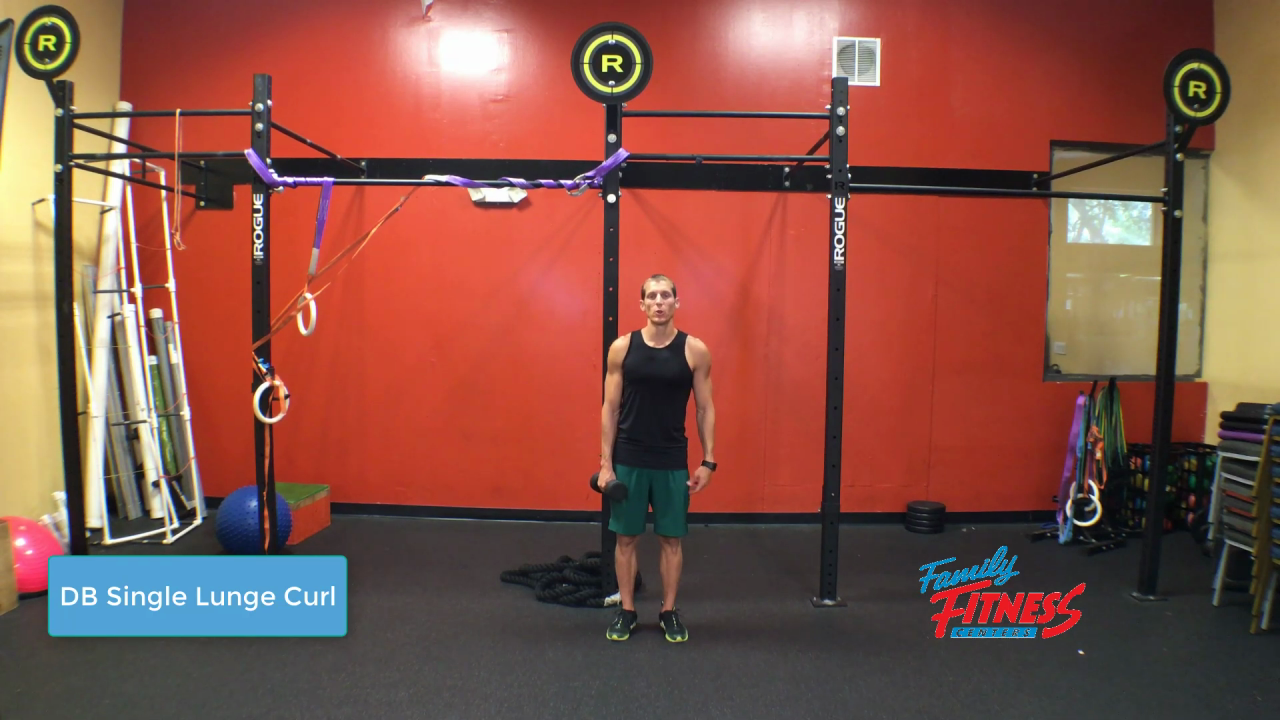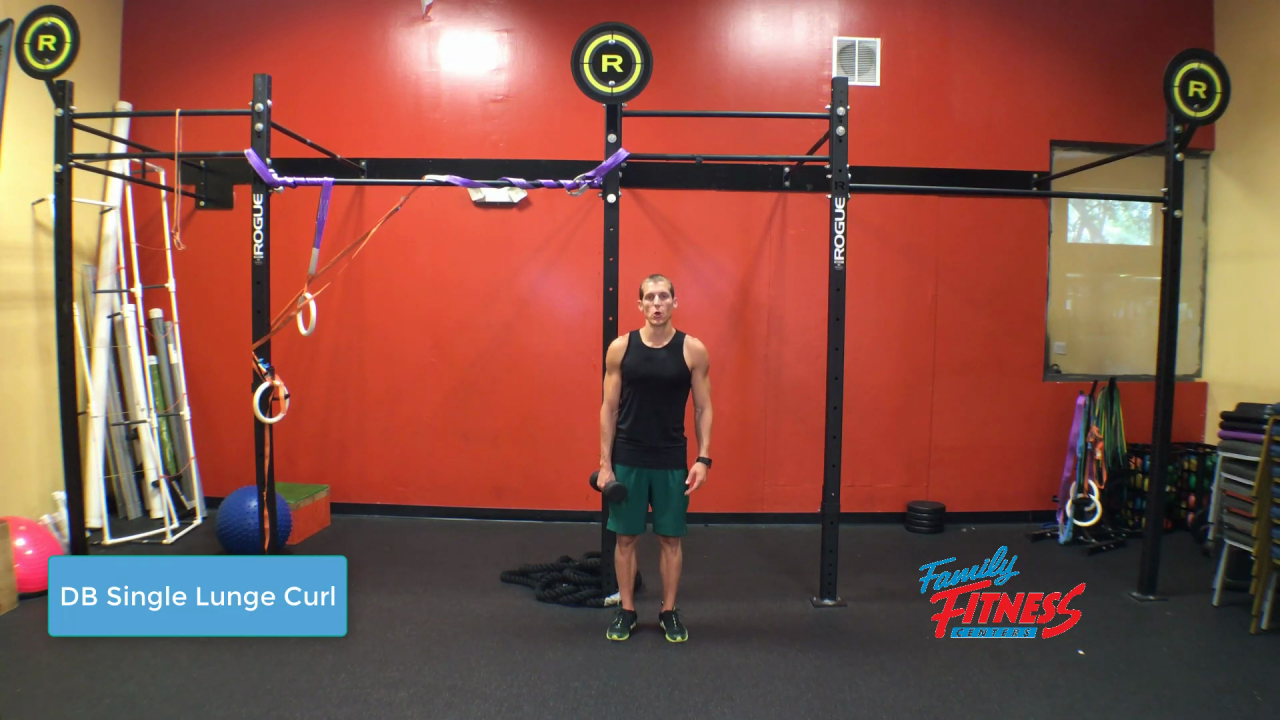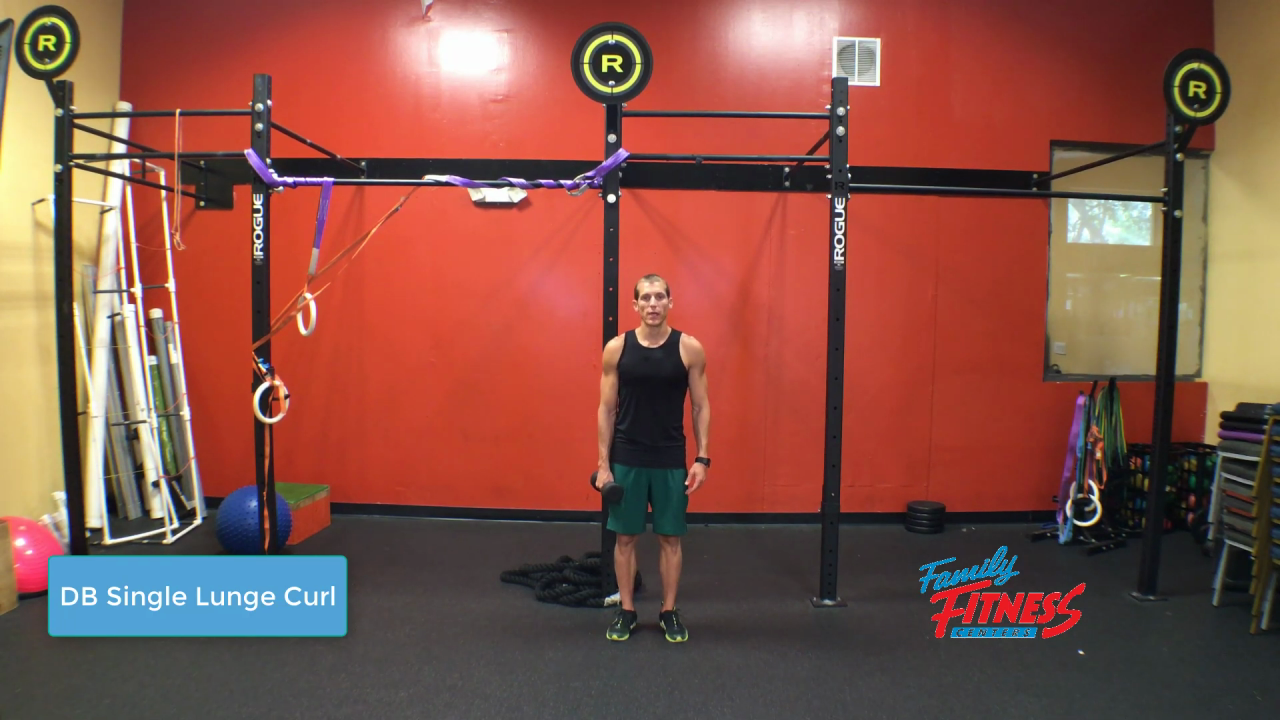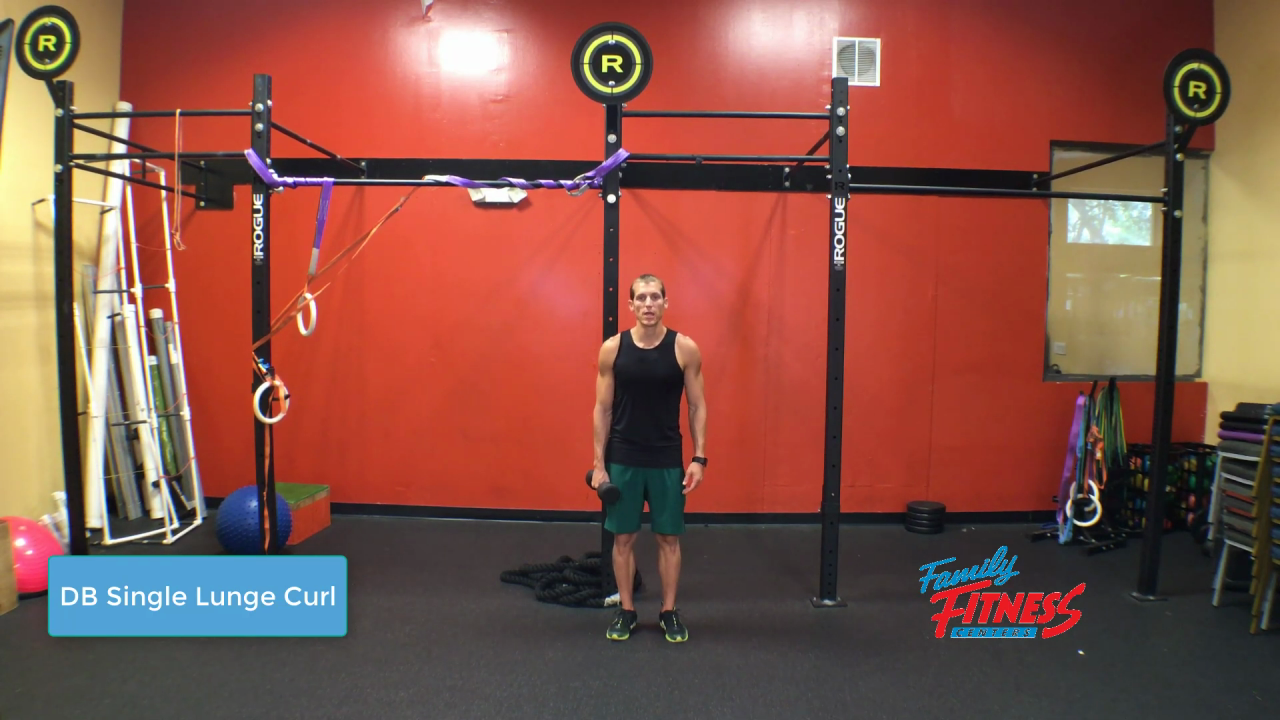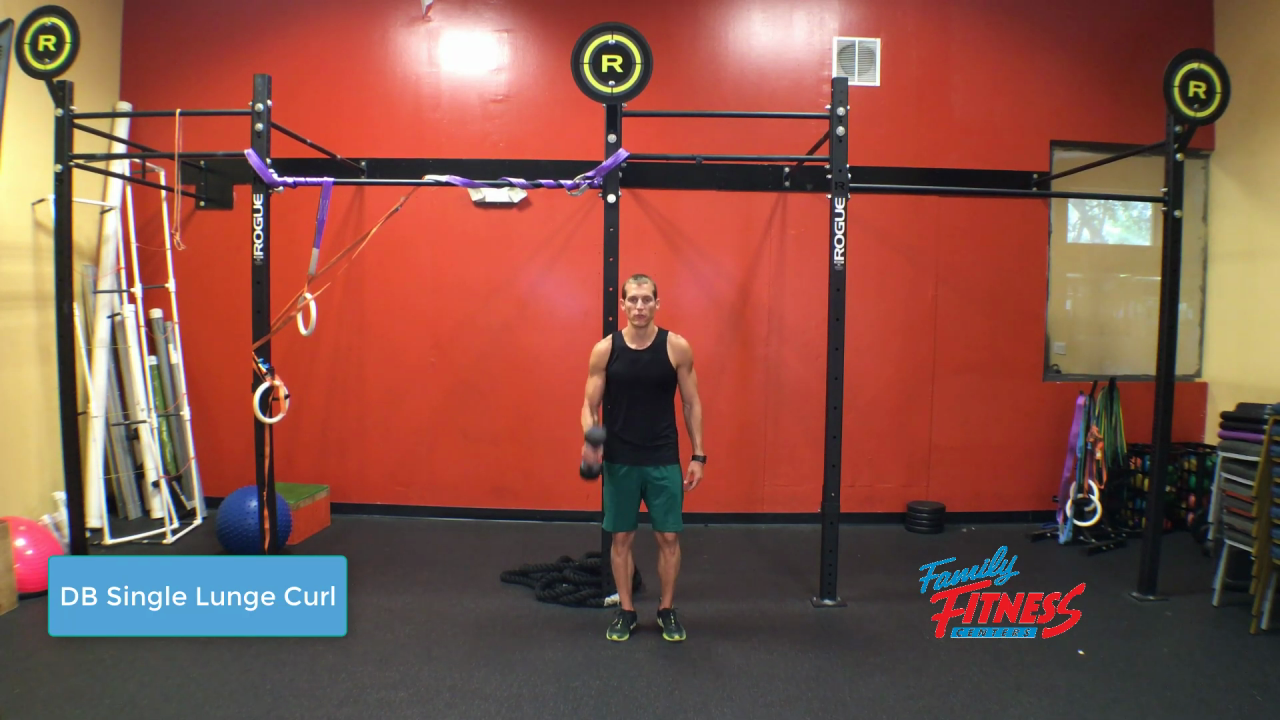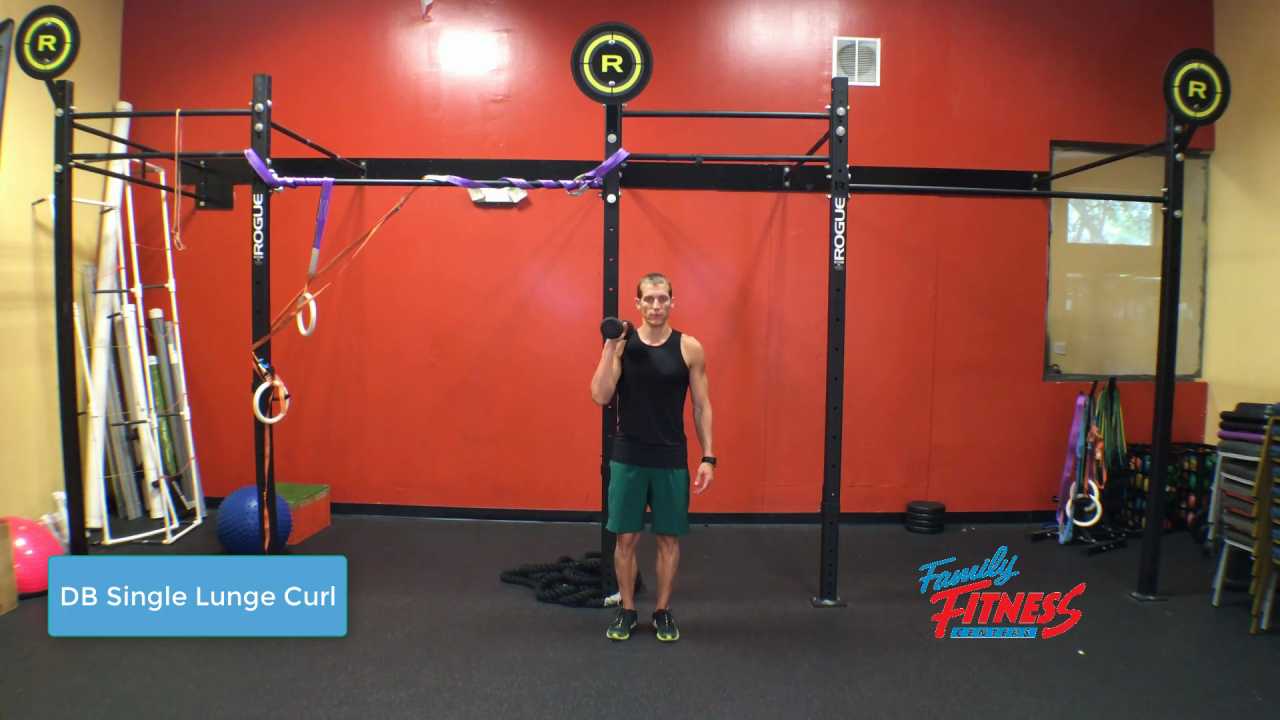
dt=0.5s
person 1, frame 1
left shoulder: (695, 350)
right shoulder: (622, 347)
left elbow: (706, 409)
right elbow: (610, 408)
left wrist: (707, 460)
right wrist: (605, 463)
left hip: (673, 461)
right hip: (627, 459)
left knee: (671, 538)
right knee: (625, 537)
left ankle: (669, 612)
right ankle: (626, 611)
person 1, frame 2
left shoulder: (693, 349)
right shoulder: (620, 347)
left elbow: (704, 407)
right elbow: (609, 408)
left wrist: (703, 459)
right wrist: (605, 463)
left hip: (672, 460)
right hip: (627, 459)
left knee: (671, 538)
right knee: (625, 537)
left ankle: (669, 611)
right ankle: (626, 611)
person 1, frame 3
left shoulder: (690, 348)
right shoulder: (617, 348)
left elbow: (701, 406)
right elbow: (607, 409)
left wrist: (702, 458)
right wrist: (603, 463)
left hip: (671, 459)
right hip: (626, 459)
left knee: (671, 537)
right knee: (625, 536)
left ankle: (669, 612)
right ankle: (626, 611)
person 1, frame 4
left shoulder: (685, 348)
right shoulder: (612, 348)
left elbow: (697, 406)
right elbow: (602, 408)
left wrist: (699, 457)
right wrist: (599, 463)
left hip: (668, 459)
right hip: (622, 459)
left knee: (669, 537)
right knee: (623, 536)
left ankle: (669, 611)
right ankle: (626, 610)
person 1, frame 5
left shoulder: (677, 346)
right shoulder: (604, 349)
left elbow: (692, 403)
right elbow: (590, 405)
left wrist: (698, 455)
right wrist: (590, 440)
left hip: (664, 458)
right hip: (619, 458)
left knee: (669, 536)
right knee: (621, 536)
left ankle: (667, 609)
right ankle: (626, 611)
person 1, frame 6
left shoulder: (690, 348)
right shoulder: (622, 344)
left elbow: (702, 406)
right elbow: (600, 397)
left wrist: (708, 458)
right wrist: (611, 347)
left hip: (672, 459)
right hip: (627, 458)
left knee: (668, 538)
right knee: (626, 537)
left ankle: (662, 611)
right ankle: (627, 610)
